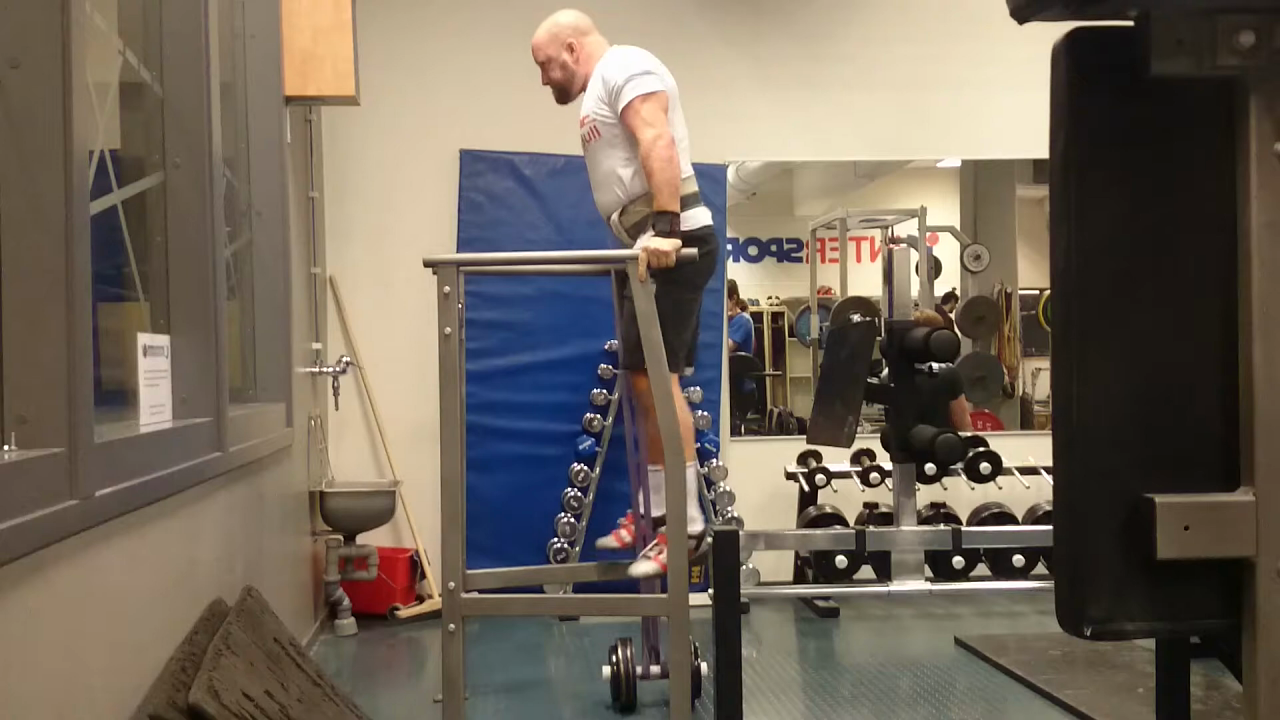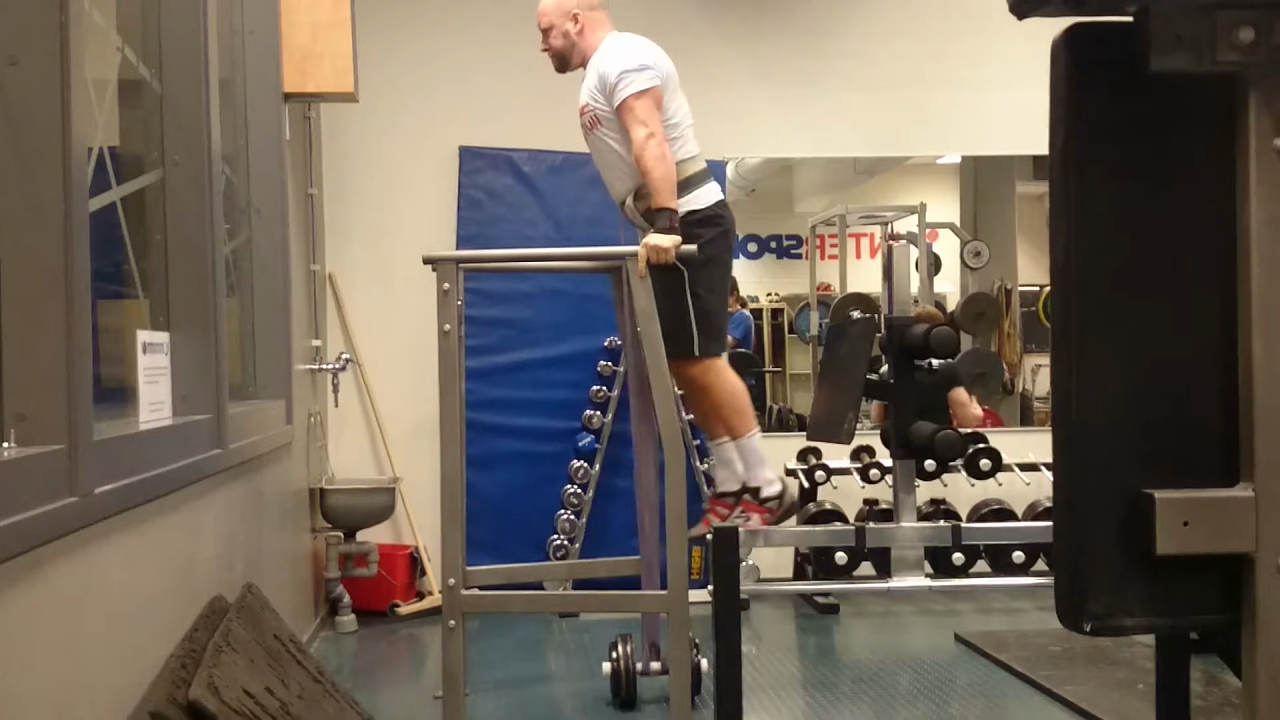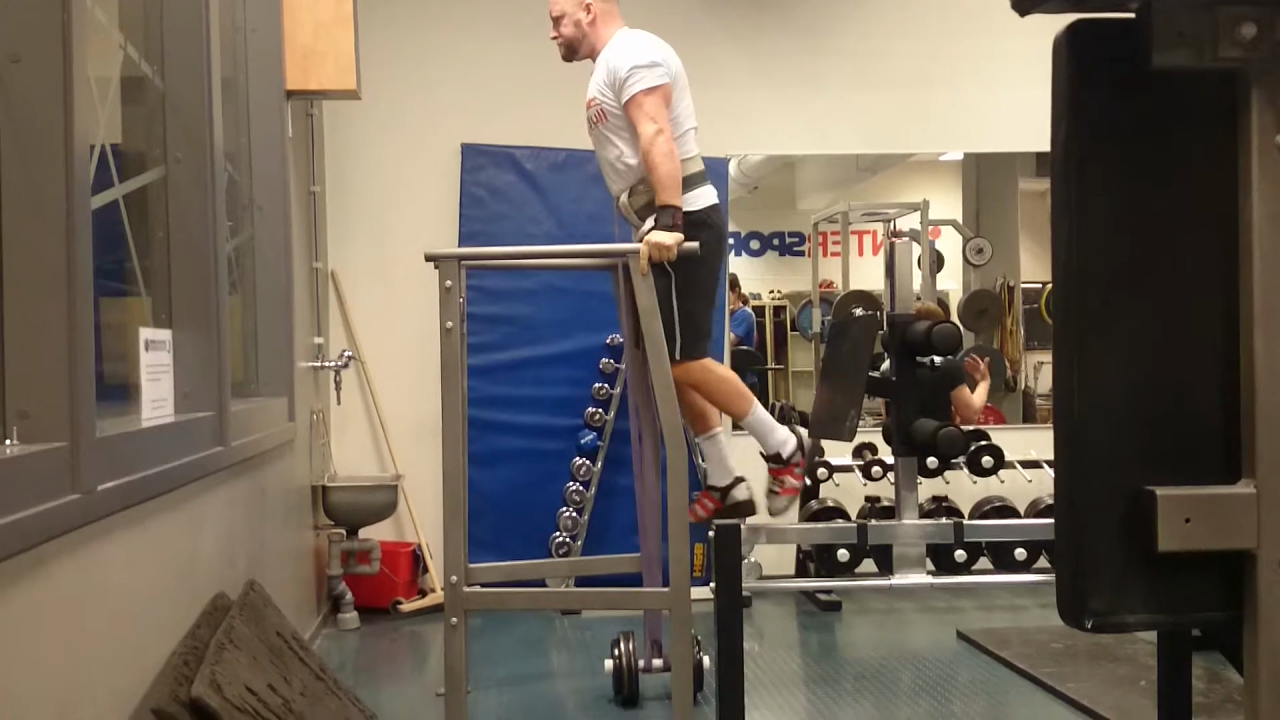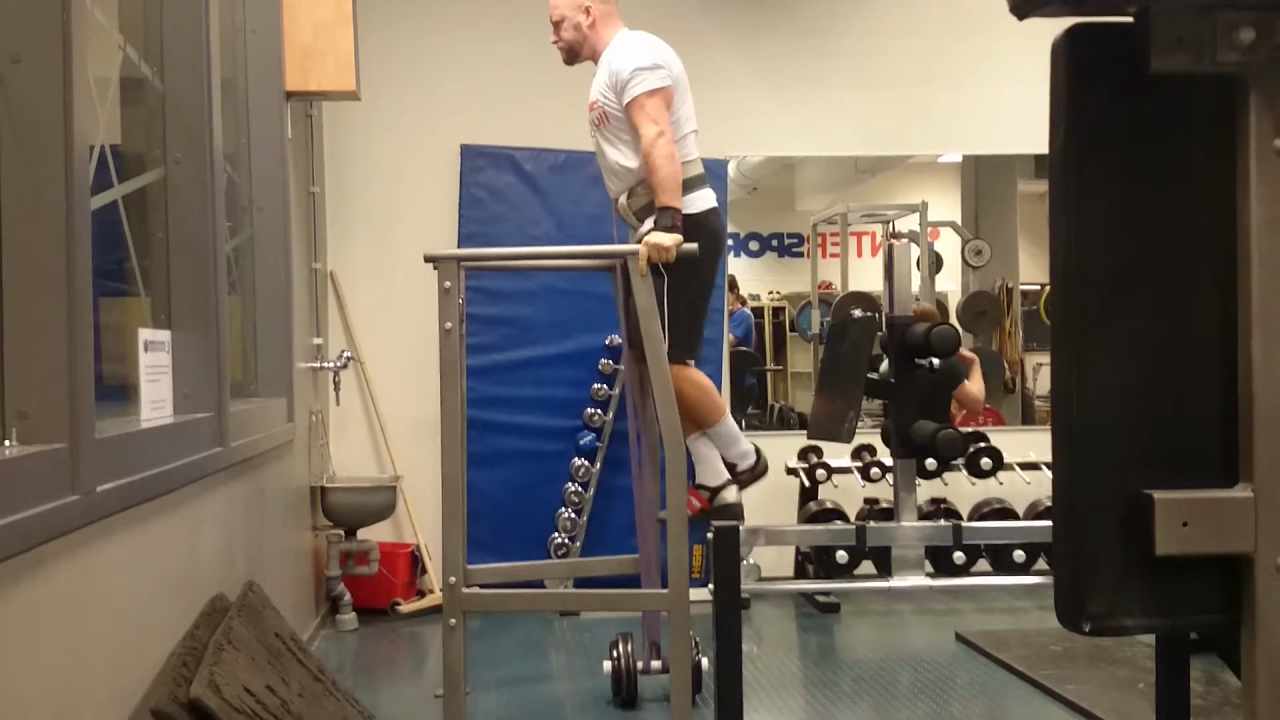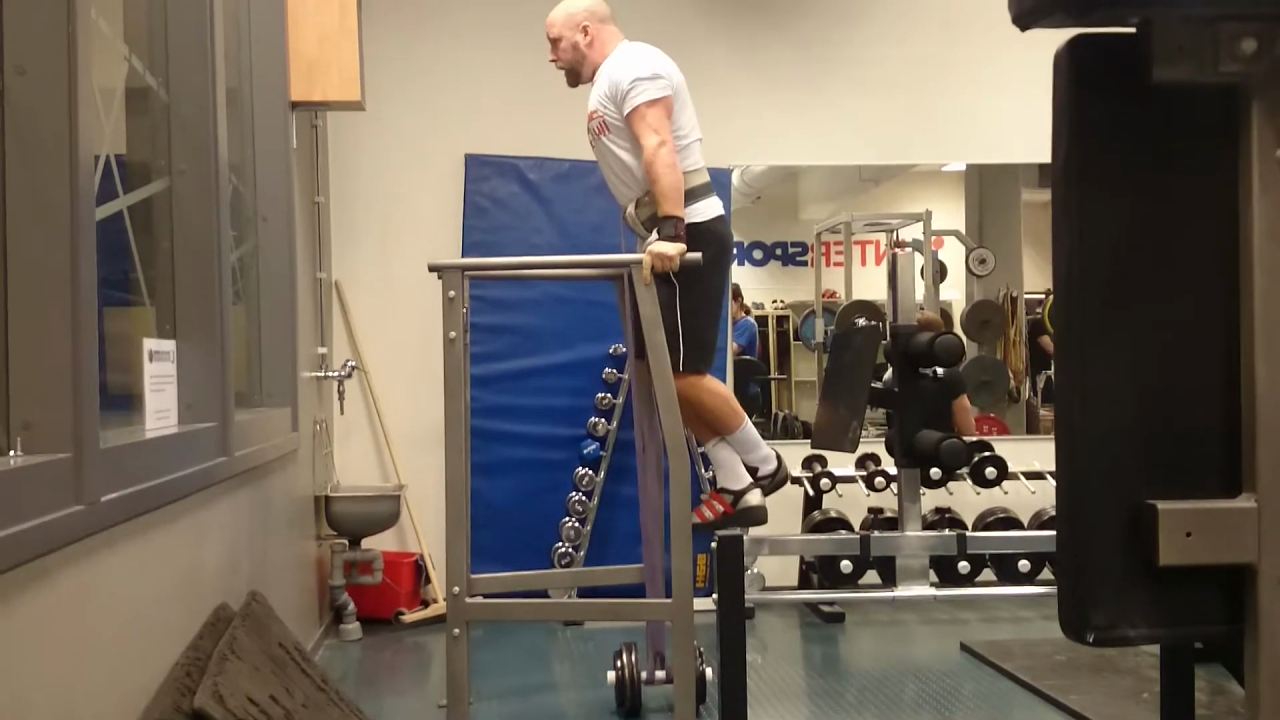
dt=0.4s
person 1, frame 1
left shoulder: (626, 69)
right shoulder: (600, 94)
left elbow: (659, 145)
left wrist: (665, 226)
right wrist: (652, 236)
left hip: (675, 243)
right hip: (648, 248)
left knee: (652, 376)
right knee: (646, 378)
left ankle: (685, 524)
right ankle: (656, 513)
person 1, frame 2
left shoulder: (622, 57)
right shoulder: (603, 71)
left elbow: (650, 141)
left wrist: (664, 222)
left hip: (690, 222)
right hip: (671, 229)
left knee: (699, 359)
right knee: (683, 362)
left ankle: (767, 488)
right ankle: (732, 487)
person 1, frame 3
left shoulder: (632, 54)
right shoulder: (611, 65)
left elbow: (657, 138)
left wrist: (667, 221)
left hip: (684, 223)
right hip: (660, 230)
left knee: (683, 360)
right knee: (669, 363)
left ankle: (783, 448)
right ankle: (724, 483)
person 1, frame 4
left shoulder: (633, 55)
right shoulder: (614, 67)
left elbow: (658, 139)
left wrist: (667, 221)
left hip: (682, 226)
right hip: (664, 231)
left knee: (664, 362)
right knee: (659, 364)
left ankle: (741, 458)
right ankle: (716, 485)
person 1, frame 5
left shoulder: (632, 65)
right shoulder: (614, 81)
left elbow: (659, 149)
left wrist: (671, 231)
left hip: (690, 233)
right hip: (670, 239)
left knee: (682, 371)
right knee: (668, 372)
left ankle: (763, 465)
right ankle: (737, 487)
